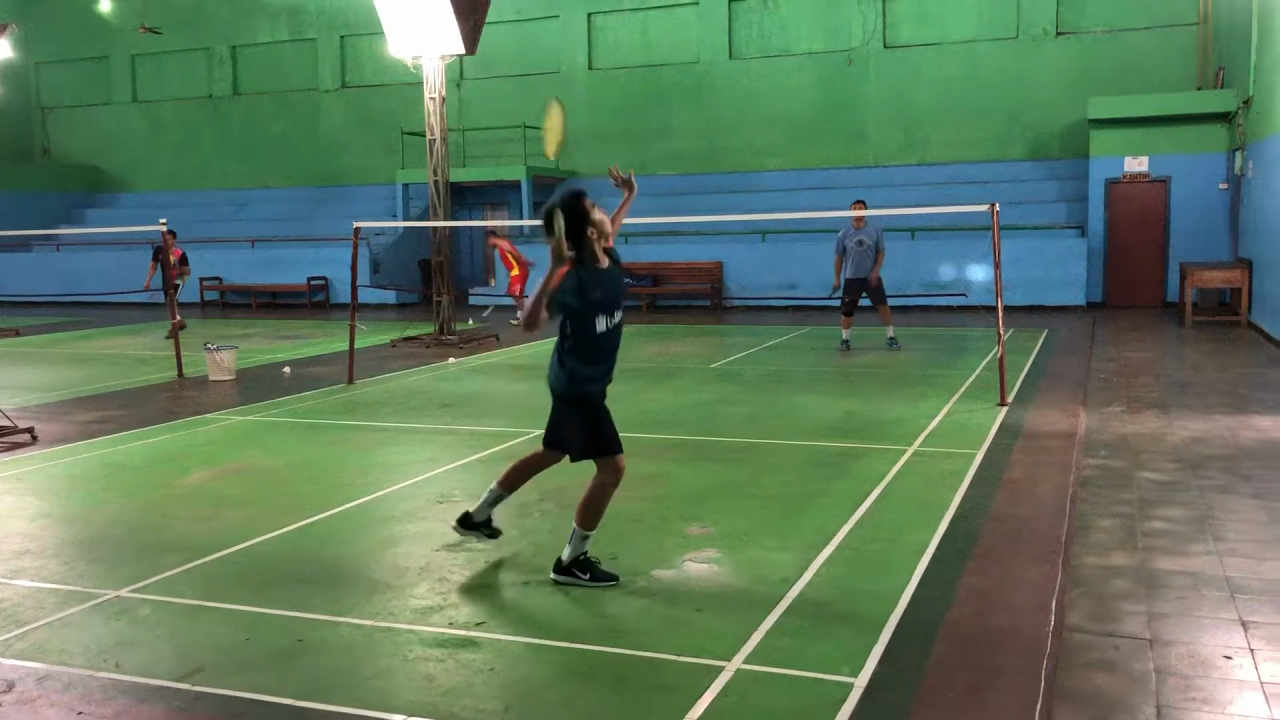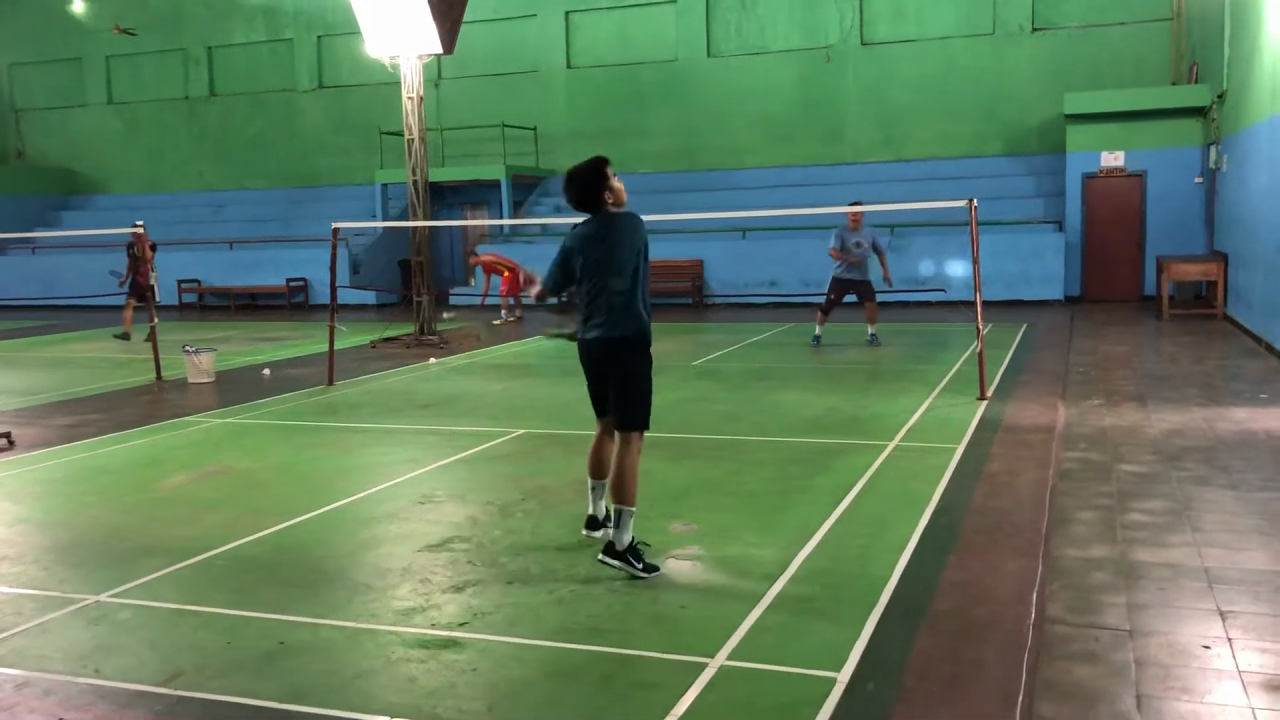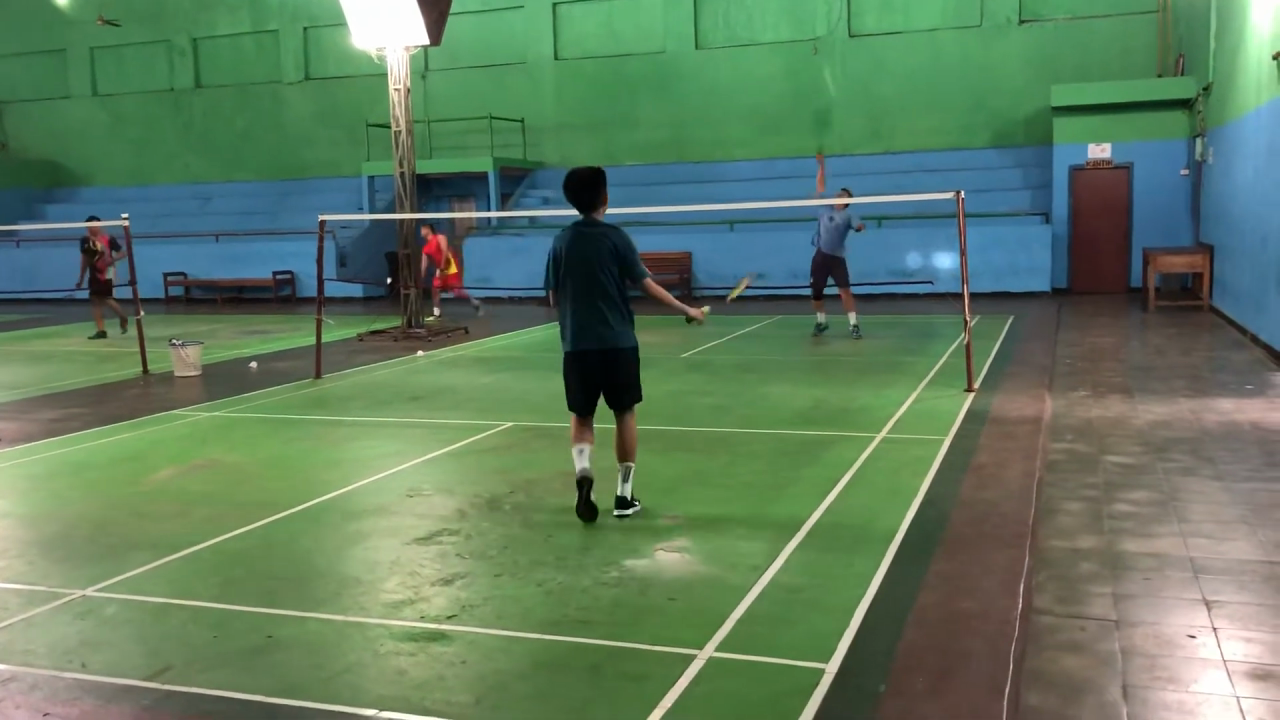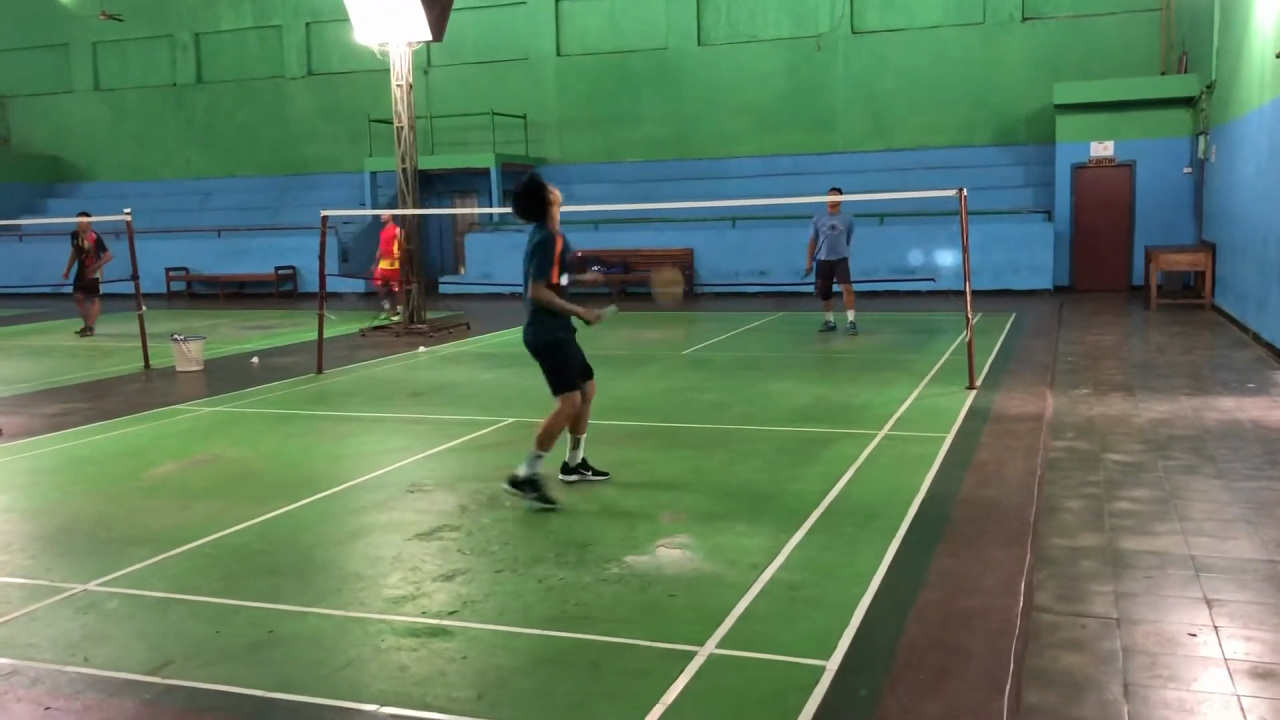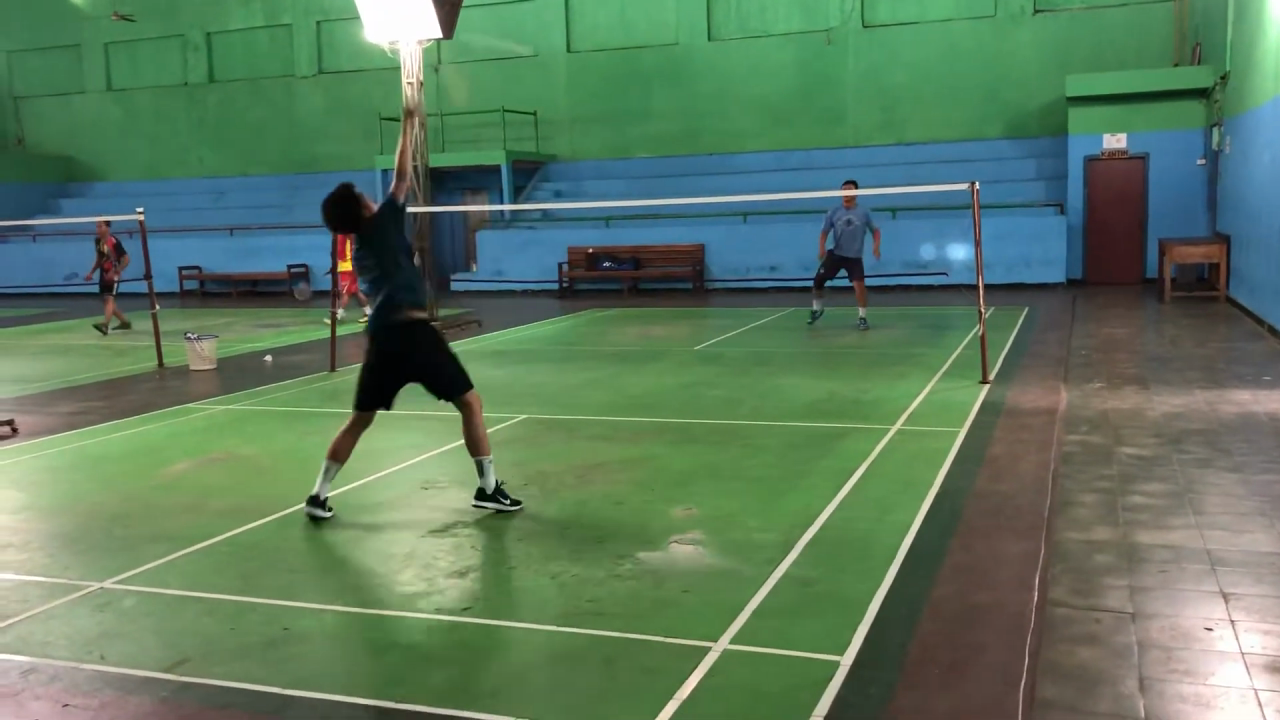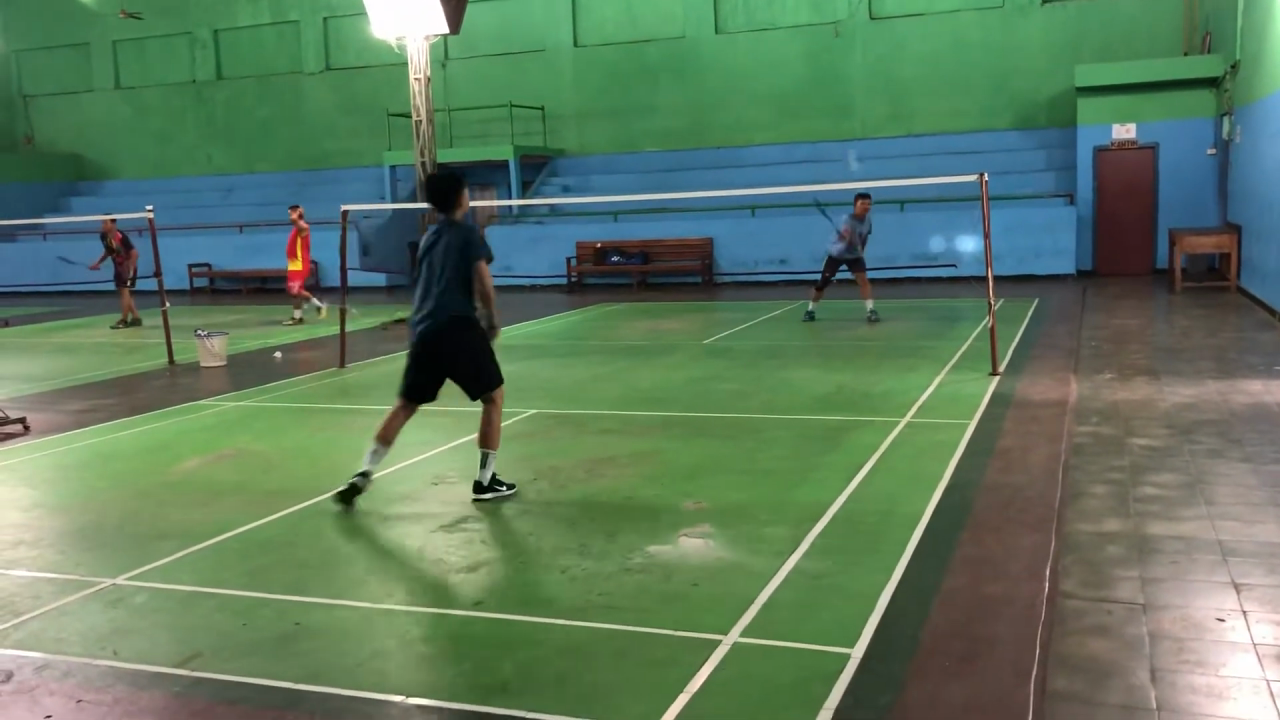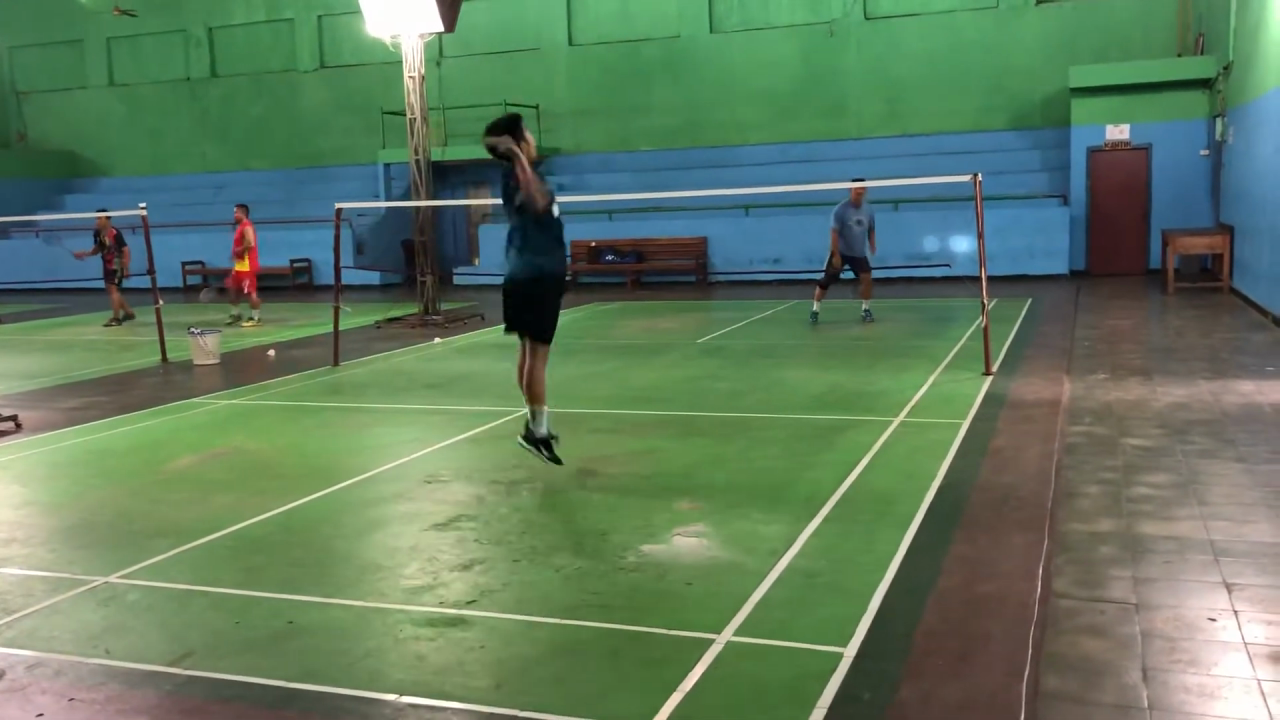
dt=0.7s
person 1, frame 1
left shoulder: (610, 261)
right shoulder: (572, 277)
left elbow: (611, 224)
right elbow: (529, 324)
left wrist: (627, 197)
right wrist: (556, 271)
left hip: (581, 382)
right hip: (578, 388)
left knee: (549, 455)
right knee: (612, 468)
left ankle: (481, 513)
right ankle: (571, 560)
person 1, frame 2
left shoulder: (575, 238)
right shoulder: (631, 224)
left elbow: (543, 294)
left wrist: (534, 286)
left hip: (591, 343)
right hip: (627, 342)
left knee: (608, 425)
right knee: (630, 437)
left ankle: (597, 515)
right ankle: (621, 543)
person 1, frame 3
left shoulder: (562, 241)
right shoulder: (615, 238)
left elbow: (554, 298)
right elbow: (646, 286)
right wrist: (688, 311)
left hip: (577, 345)
right hip: (618, 342)
left knee: (581, 419)
right knee: (624, 416)
left ankle: (583, 472)
right ankle: (625, 494)
person 1, frame 4
left shoulder: (542, 236)
right shoulder: (550, 240)
right elbow: (537, 293)
left wrist: (579, 279)
right wrist: (579, 311)
left hip: (553, 331)
right hip: (549, 334)
left knee: (586, 389)
right knee: (569, 402)
left ankle: (574, 463)
right ankle: (525, 475)
person 1, frame 5
left shoulder: (360, 250)
right shoulder: (384, 224)
right elbow: (402, 175)
right wrist: (407, 125)
left hip: (382, 337)
right hip: (416, 329)
left knee: (359, 421)
right knee: (470, 405)
left ankle: (319, 495)
right ankle: (488, 488)
person 1, frame 6
left shoulder: (429, 238)
right shoulder: (469, 234)
right elbow: (484, 286)
right wrist: (492, 321)
left hip: (424, 331)
right hip: (459, 327)
left knee: (404, 407)
right knee: (493, 398)
left ankle: (363, 475)
right ankle: (486, 480)
person 1, frame 7
left shoulder: (513, 175)
right shoulder: (522, 173)
right elbow: (538, 202)
right wrist: (519, 155)
left hip: (518, 275)
right hip: (543, 275)
left knee: (528, 352)
right knee: (537, 354)
left ankle: (535, 425)
right ankle: (537, 433)
